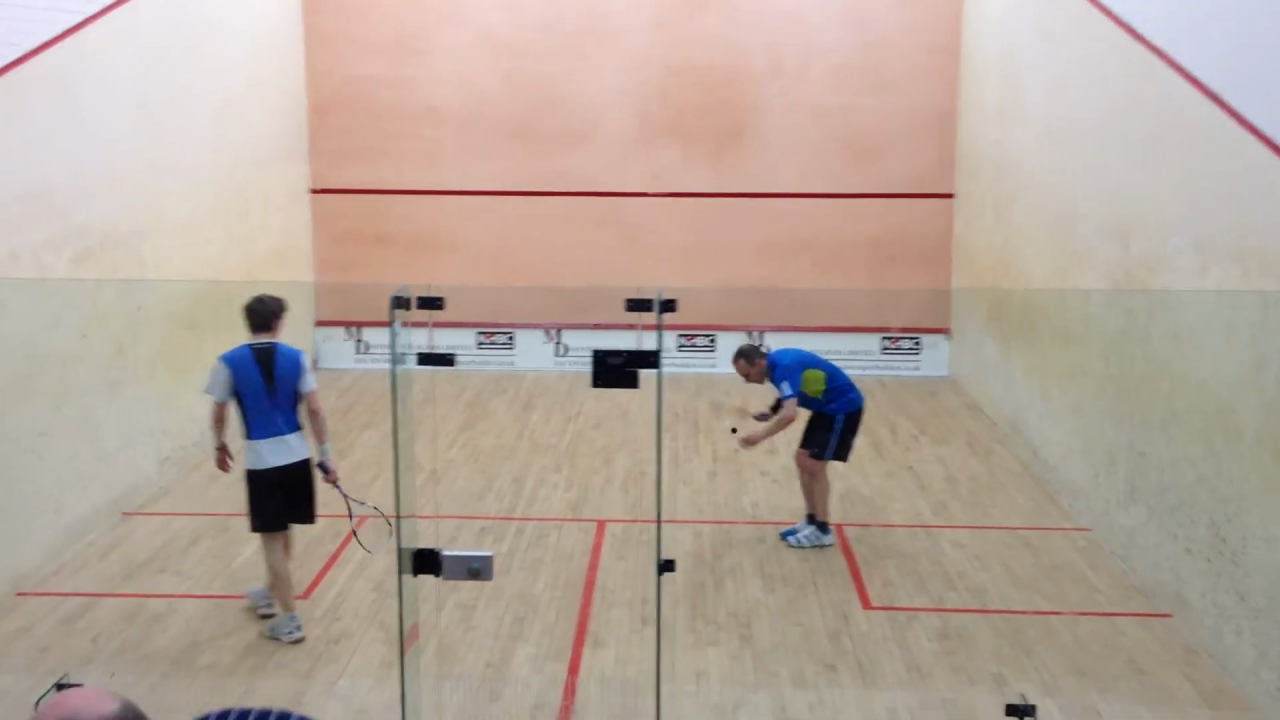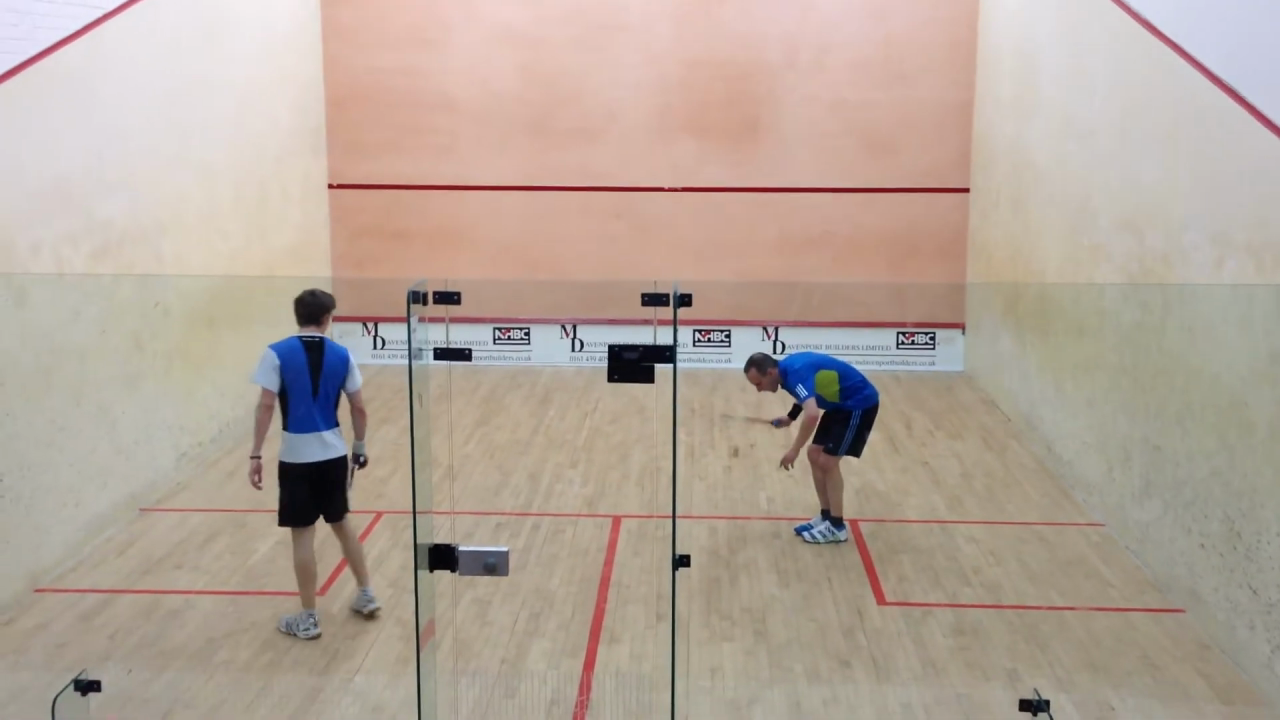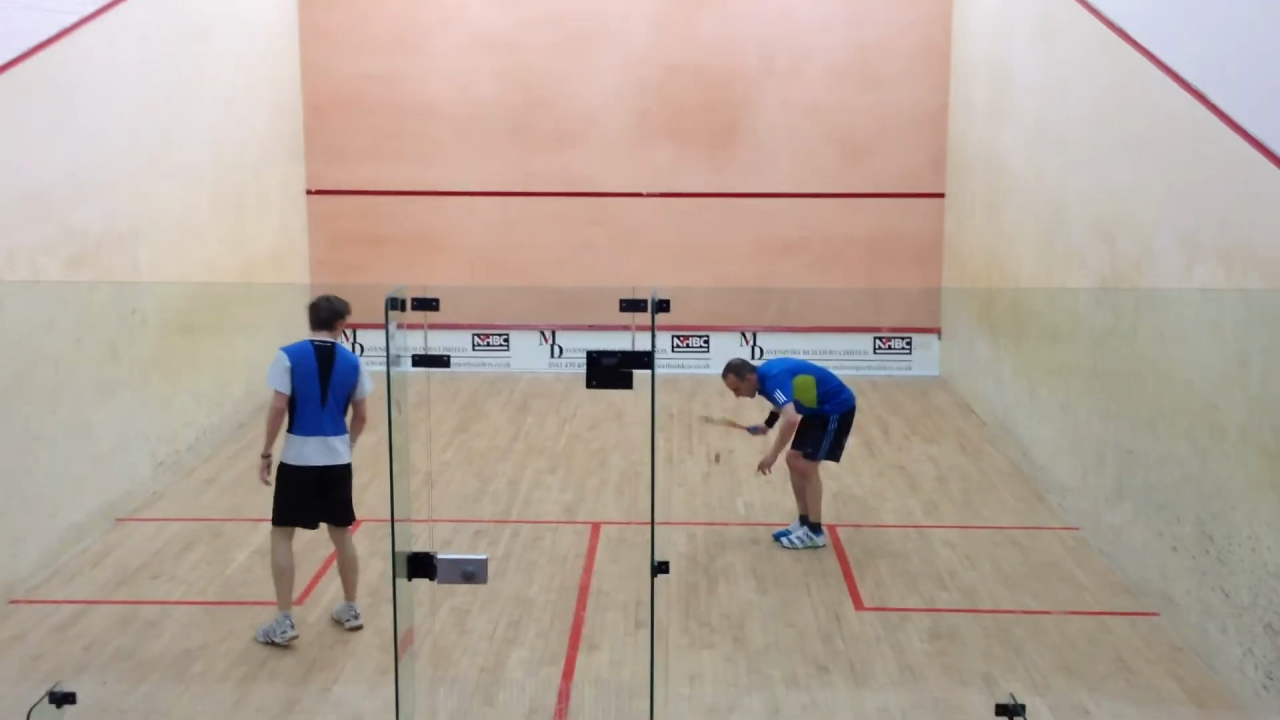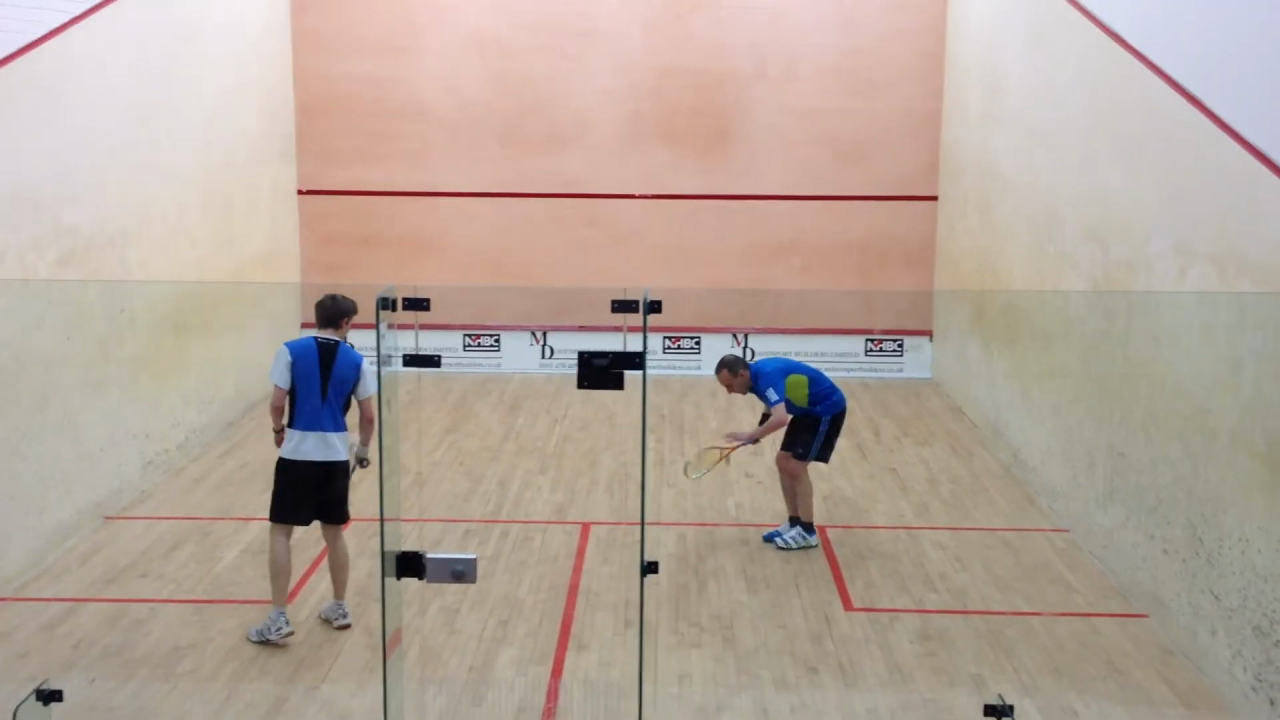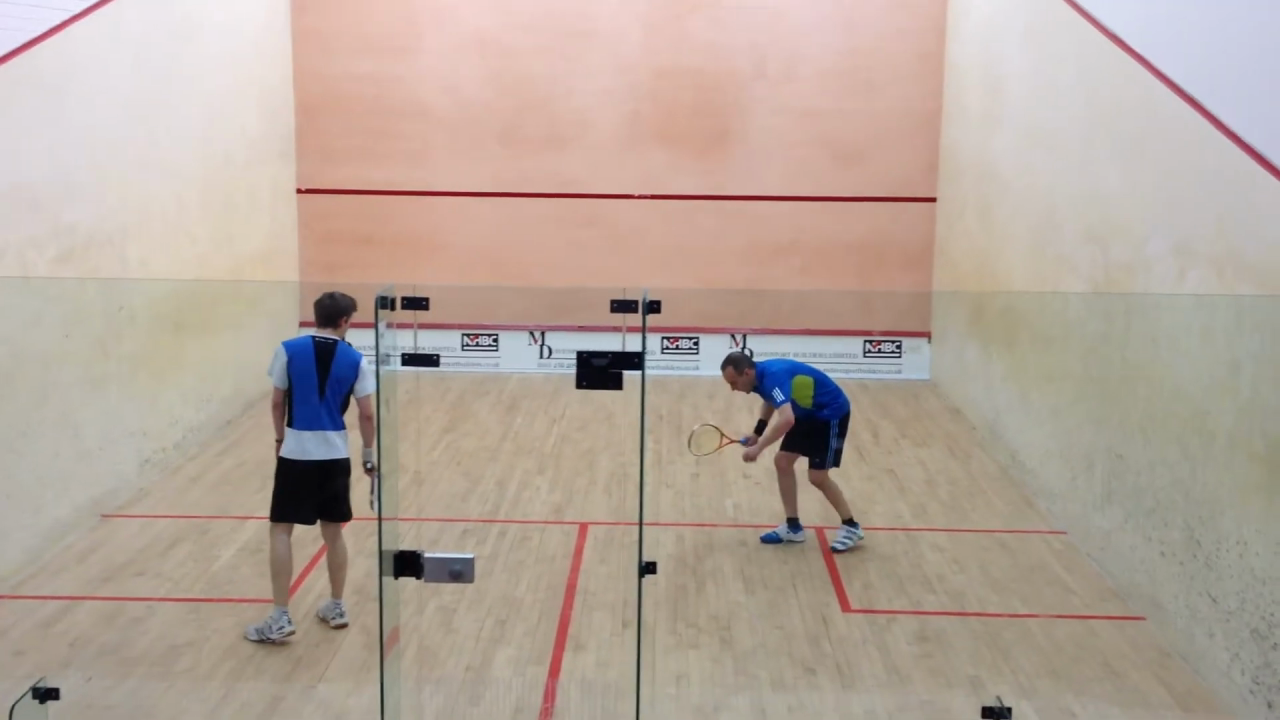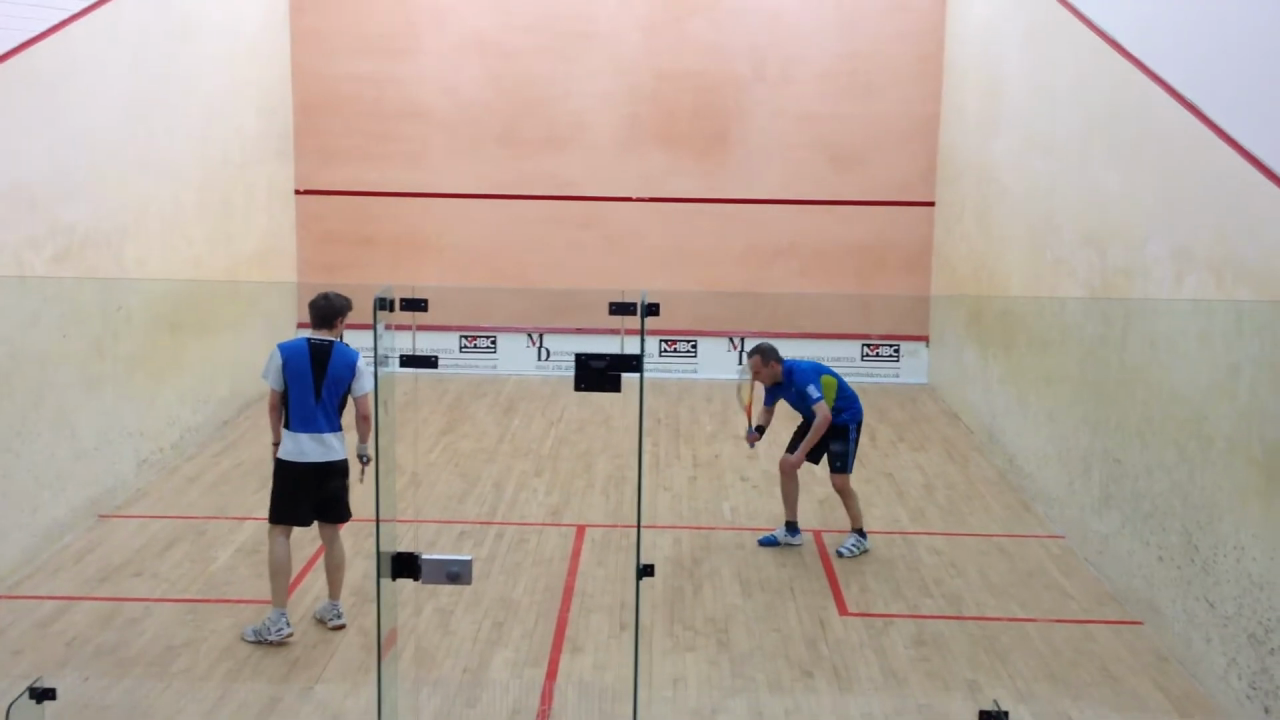
dt=0.3s
person 1, frame 1
left shoulder: (229, 363)
right shoulder: (296, 357)
left elbow: (219, 415)
right elbow: (314, 410)
left wrist: (220, 446)
right wrist: (326, 457)
left hip: (261, 462)
right hip: (297, 457)
left knee: (272, 540)
right knee: (283, 532)
left ankle: (288, 621)
right ankle: (271, 595)
person 1, frame 2
left shoulder: (277, 353)
right shoulder: (342, 355)
left elbow: (266, 406)
right elbow: (358, 408)
left wrist: (255, 455)
right wrist: (360, 448)
left hip: (296, 456)
right hip: (334, 453)
left knee: (302, 534)
right knee: (342, 524)
left ankle: (307, 618)
right ankle: (366, 595)
person 1, frame 3
left shoulder: (289, 356)
right shoulder: (352, 361)
left elbow: (278, 409)
right elbow: (360, 416)
left wrist: (266, 453)
left hip: (297, 459)
right hip: (337, 459)
left knee: (282, 535)
right knee: (342, 534)
left ankle: (284, 620)
right ankle: (350, 609)
person 1, frame 4
left shoulder: (291, 350)
right shoulder: (356, 360)
left elbow: (277, 403)
right elbow: (369, 416)
left wrist: (278, 428)
right wrist: (363, 449)
left hip: (297, 454)
right hip: (335, 456)
left knee: (280, 533)
right knee: (334, 533)
left ankle: (279, 618)
right ankle: (339, 608)
person 1, frame 5
left shoulder: (289, 350)
right shoulder: (355, 359)
left elbow: (277, 403)
right elbow: (366, 414)
left wrist: (280, 439)
right wrist: (368, 454)
left hip: (296, 453)
right hip: (335, 454)
left knee: (281, 531)
right knee: (333, 532)
left ankle: (280, 617)
right ankle: (336, 607)
person 1, frame 6
left shoulder: (284, 352)
right shoulder: (351, 358)
left elbow: (275, 405)
right elbow: (364, 414)
left wrist: (277, 442)
right wrist: (363, 448)
left hip: (293, 455)
right hip: (332, 456)
left knee: (279, 533)
right knee: (331, 533)
left ankle: (279, 619)
right ankle: (334, 608)
person 2, frame 1
left shoulder: (784, 367)
right shoulder: (776, 362)
left elbow: (789, 415)
right elbow: (789, 394)
left wrist: (760, 436)
right wrist: (773, 411)
left hip: (844, 406)
right hip: (828, 406)
left knee: (815, 465)
right knee: (802, 459)
left ankle: (822, 530)
right ankle: (812, 521)
person 2, frame 2
left shoulder: (796, 372)
right shoulder: (787, 367)
left elbow: (812, 415)
left wrist: (794, 450)
right wrist: (790, 417)
left hip: (859, 403)
right hip: (842, 403)
left knee: (828, 461)
right knee: (815, 454)
left ankle: (836, 526)
right ankle: (826, 516)
person 2, frame 3
left shoulder: (774, 378)
right shoulder: (765, 375)
left elbow: (791, 420)
right elbow: (782, 402)
left wrist: (772, 455)
right wrist: (768, 424)
left hip: (837, 407)
right hip: (819, 408)
left knee: (807, 466)
right knee: (794, 460)
left ankle: (815, 532)
right ankle: (804, 522)
person 2, frame 4
left shoulder: (767, 376)
right shoulder: (757, 374)
left elbow: (780, 419)
right elbow: (772, 402)
left wrist: (748, 435)
right wrist: (759, 429)
left hip: (827, 409)
right hip: (808, 409)
left knee: (796, 467)
right knee: (783, 461)
left ankle: (807, 531)
right ankle: (794, 523)
person 2, frame 5
left shoulder: (773, 376)
right shoulder: (760, 377)
left elbow: (786, 420)
right elbow: (770, 403)
left wrist: (758, 447)
right wrist: (757, 433)
left hip: (832, 412)
right hip: (808, 414)
left knee: (817, 477)
right knee: (782, 462)
left ankle: (851, 527)
right ankle: (793, 527)
person 2, frame 6
left shoulder: (802, 374)
right shoulder: (774, 381)
left elbow: (824, 417)
right elbow: (767, 411)
left wrist: (801, 452)
right wrist: (758, 433)
left hip: (845, 419)
right hip: (815, 418)
left knee: (839, 482)
right knee: (786, 466)
left ankle: (859, 536)
right ankle: (791, 530)
